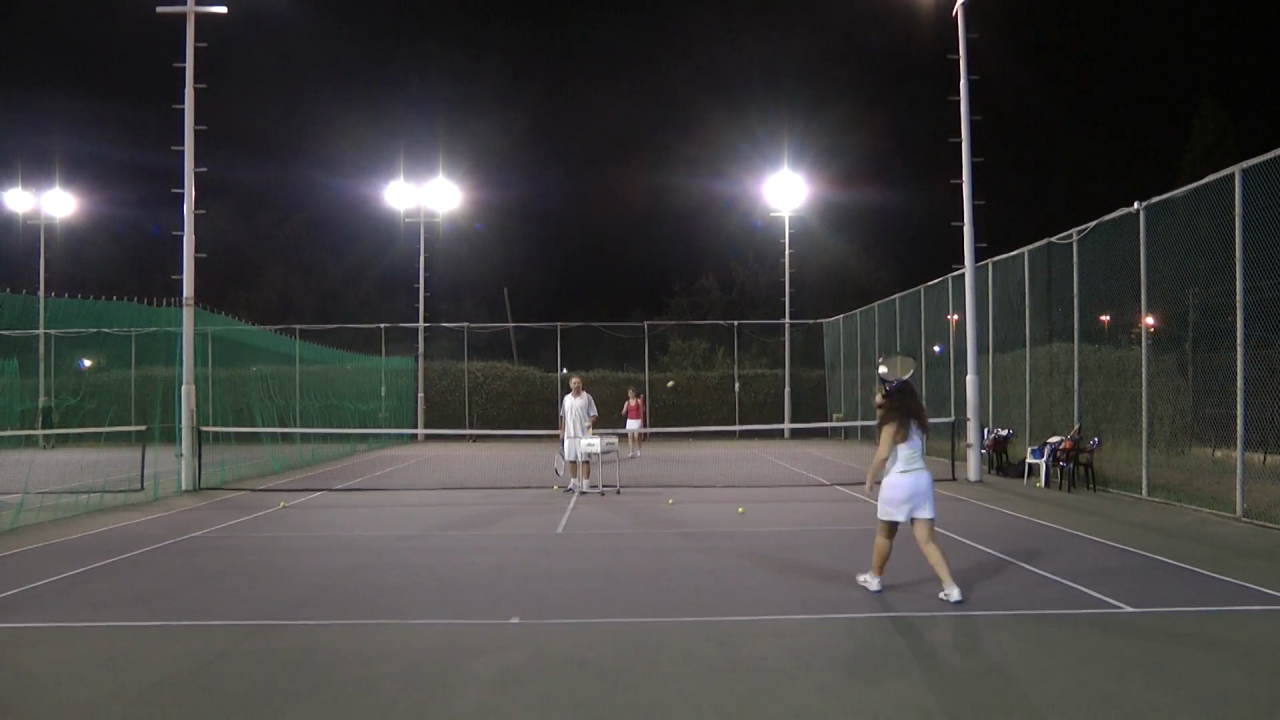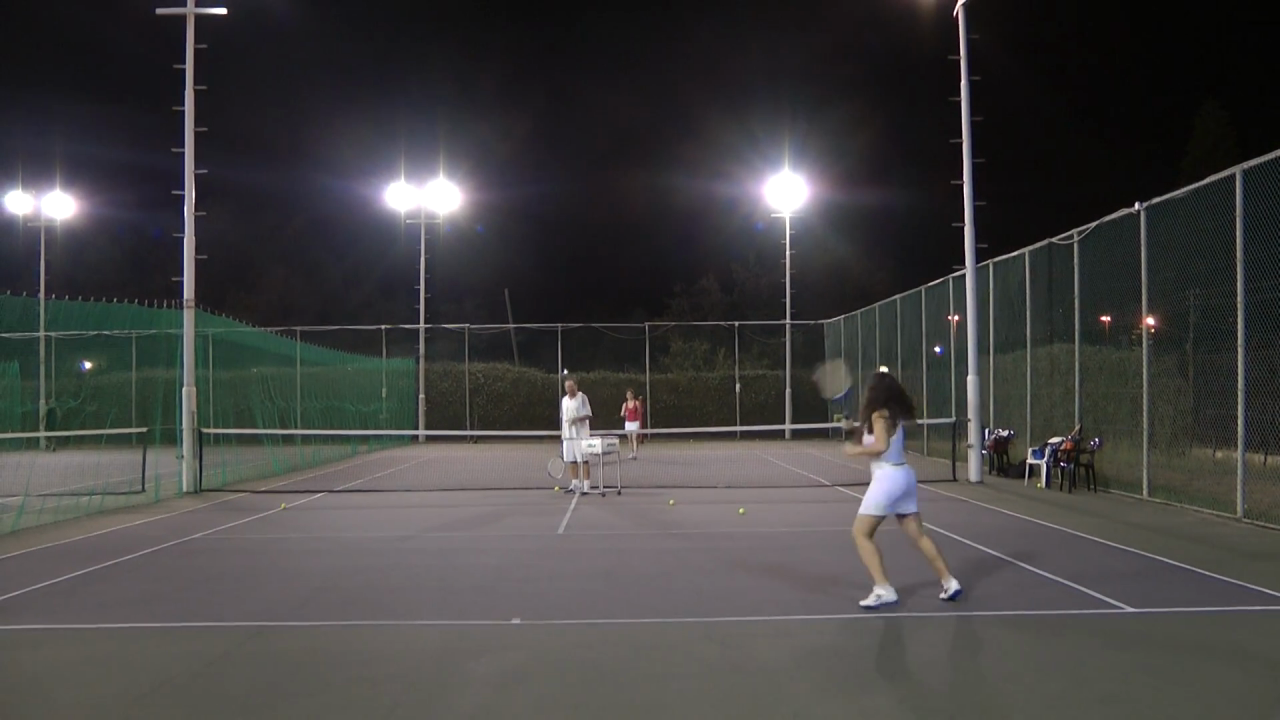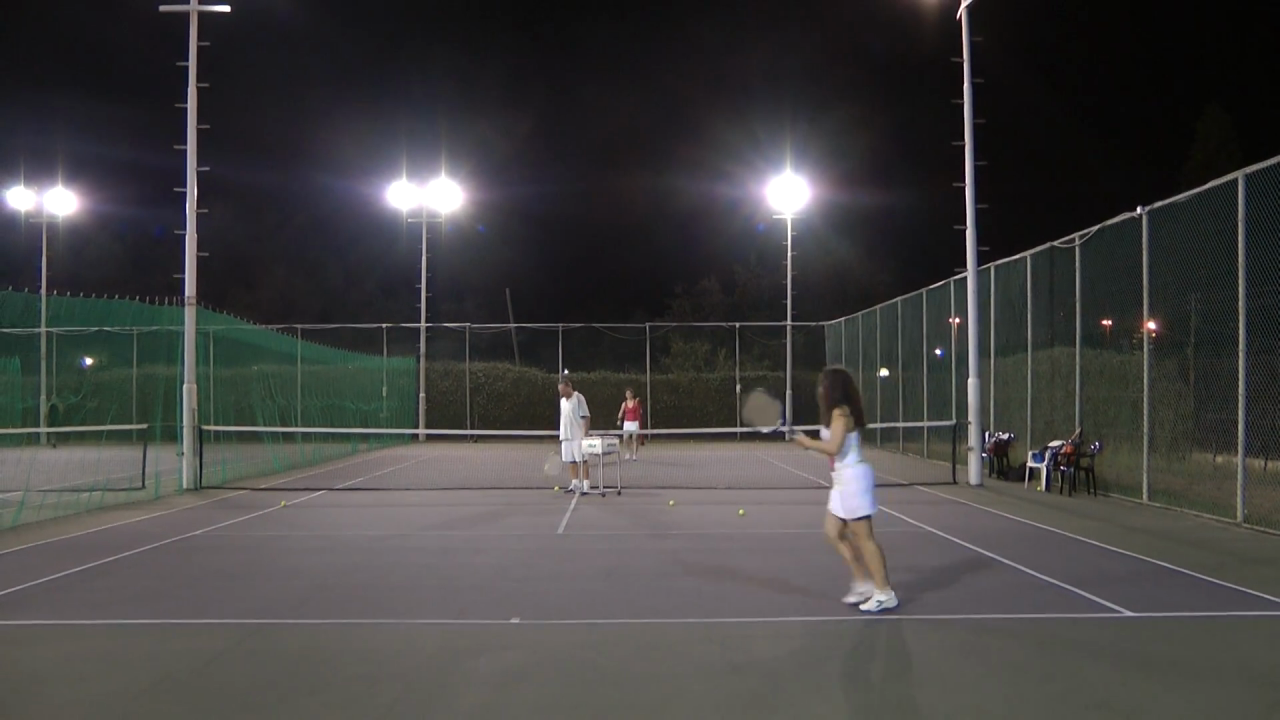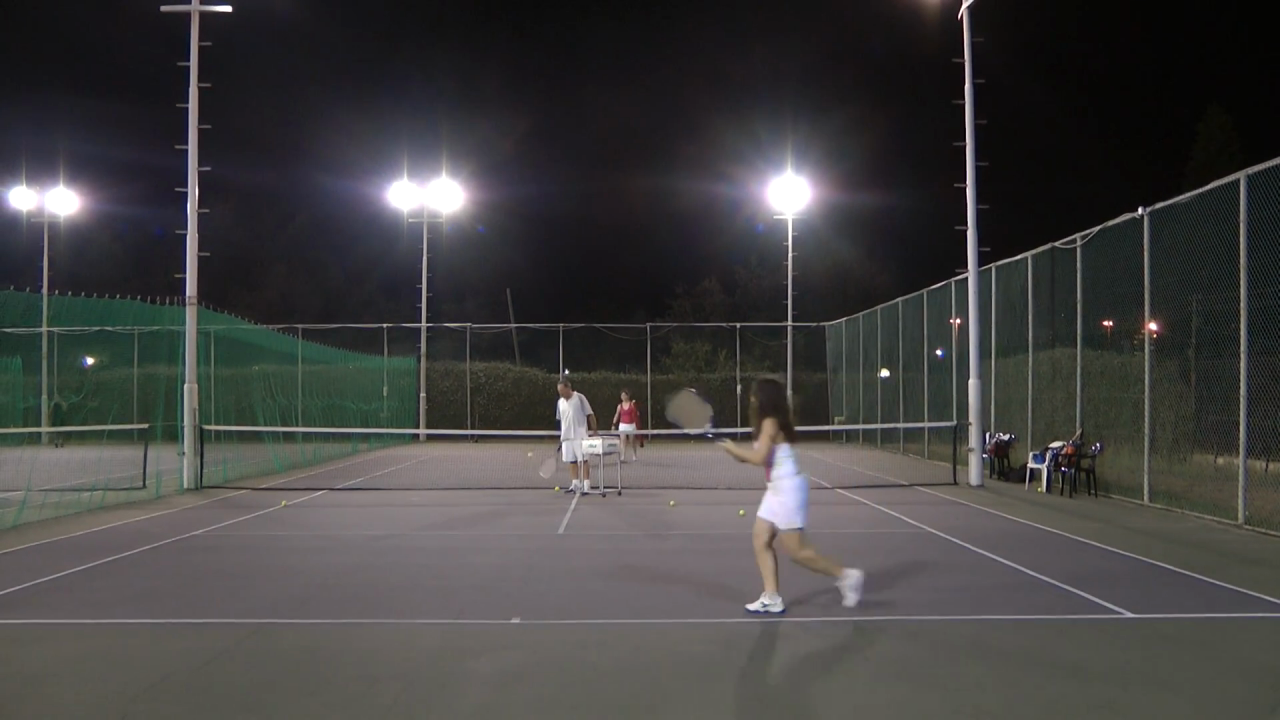
dt=0.3s
person 1, frame 1
left shoulder: (891, 423)
right shoulder: (916, 420)
left elbow: (882, 456)
left wrist: (870, 479)
right wrist: (881, 405)
left hip: (896, 484)
right hip: (922, 480)
left knee: (886, 534)
right knee: (927, 542)
left ankle: (874, 578)
right ankle: (951, 588)
person 1, frame 2
left shoulder: (879, 414)
right shoulder: (893, 415)
left elbow: (880, 447)
left wrist: (856, 450)
right wrist: (857, 428)
left hip: (887, 479)
right hip: (903, 476)
left knee: (861, 534)
right knee: (918, 535)
left ankle: (884, 590)
right ankle: (949, 582)
person 1, frame 3
left shoulder: (840, 412)
right shoulder: (840, 412)
left elbow: (834, 447)
left wrist: (805, 440)
right wrist: (811, 442)
left hip: (853, 477)
right hip: (844, 479)
left knee: (863, 538)
right knee: (834, 534)
left ankle: (884, 594)
right ankle: (863, 583)
person 1, frame 4
left shoulder: (770, 423)
right shoulder: (772, 423)
left elbow: (759, 458)
left wrist: (733, 449)
right wrist: (742, 454)
left hip: (788, 488)
right hip: (777, 490)
left knee: (797, 551)
right knee: (761, 542)
left ankle: (846, 577)
right ankle: (771, 598)
